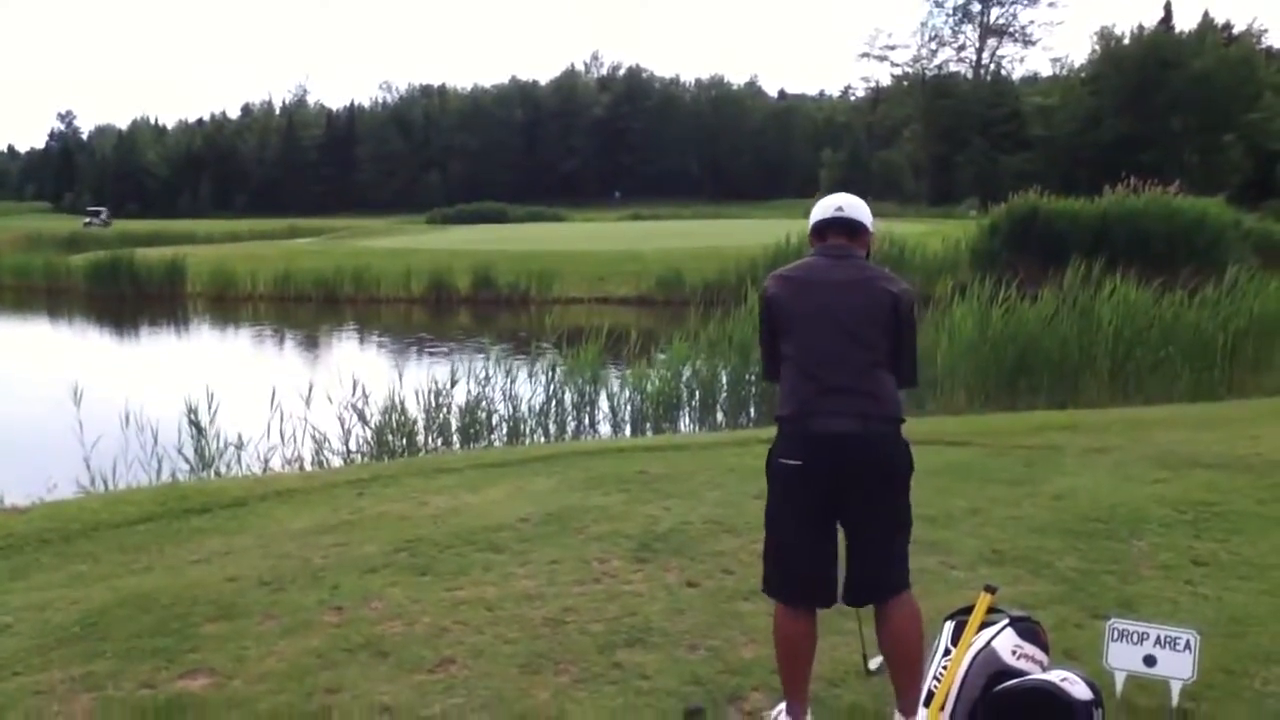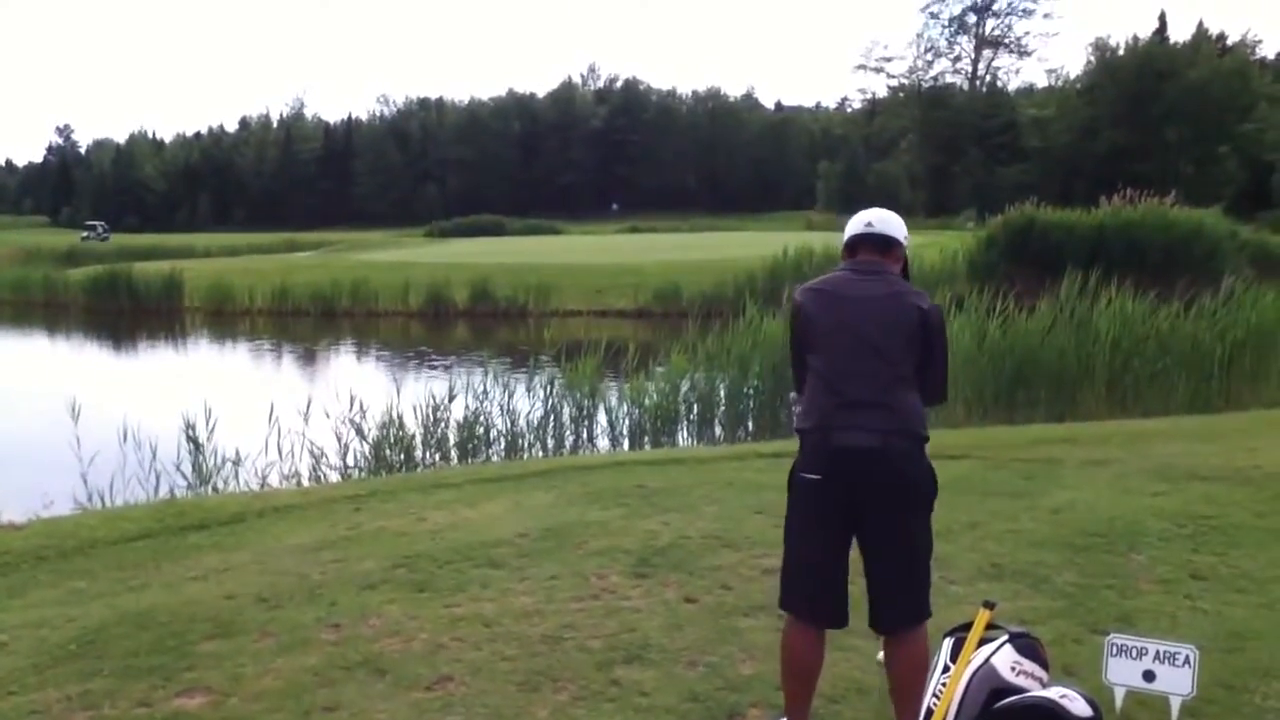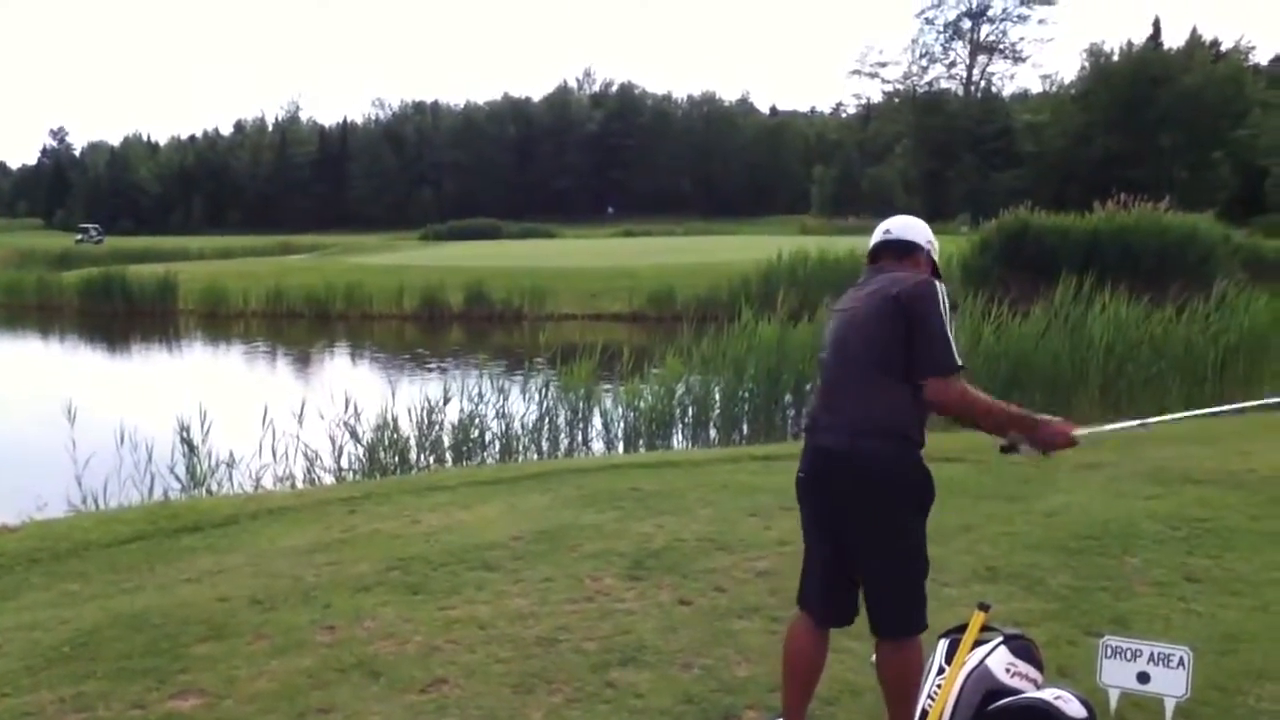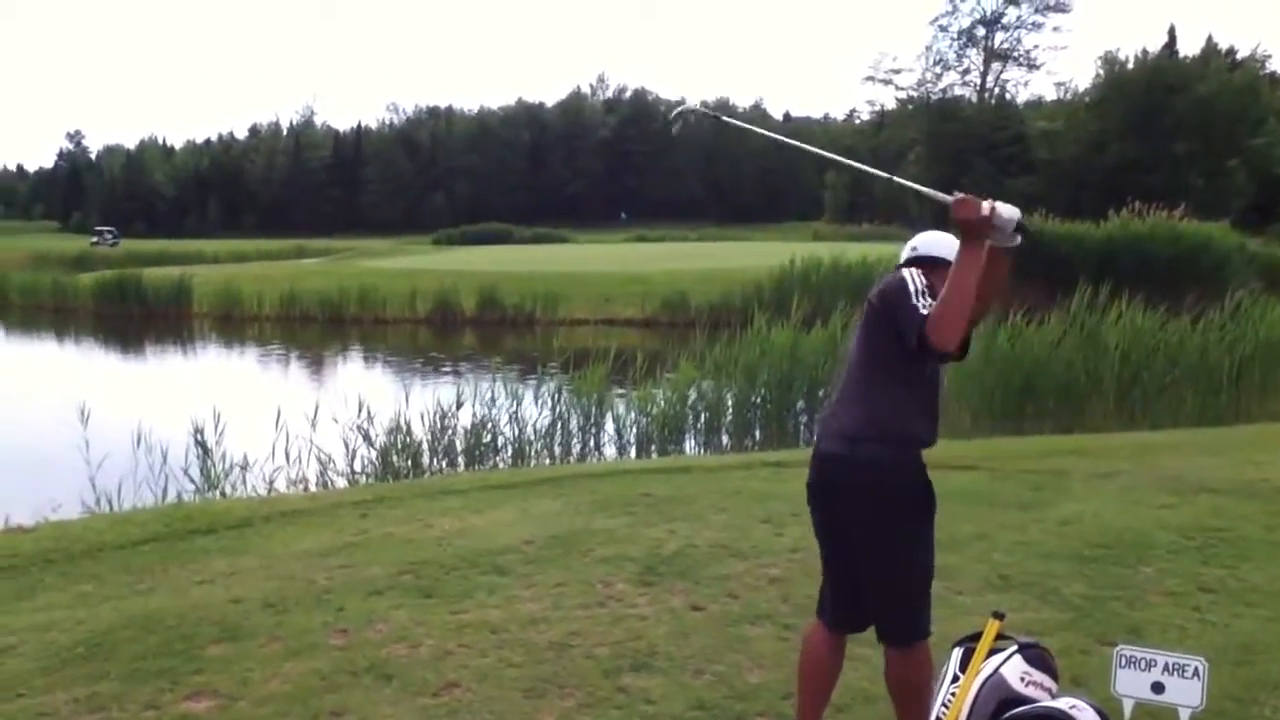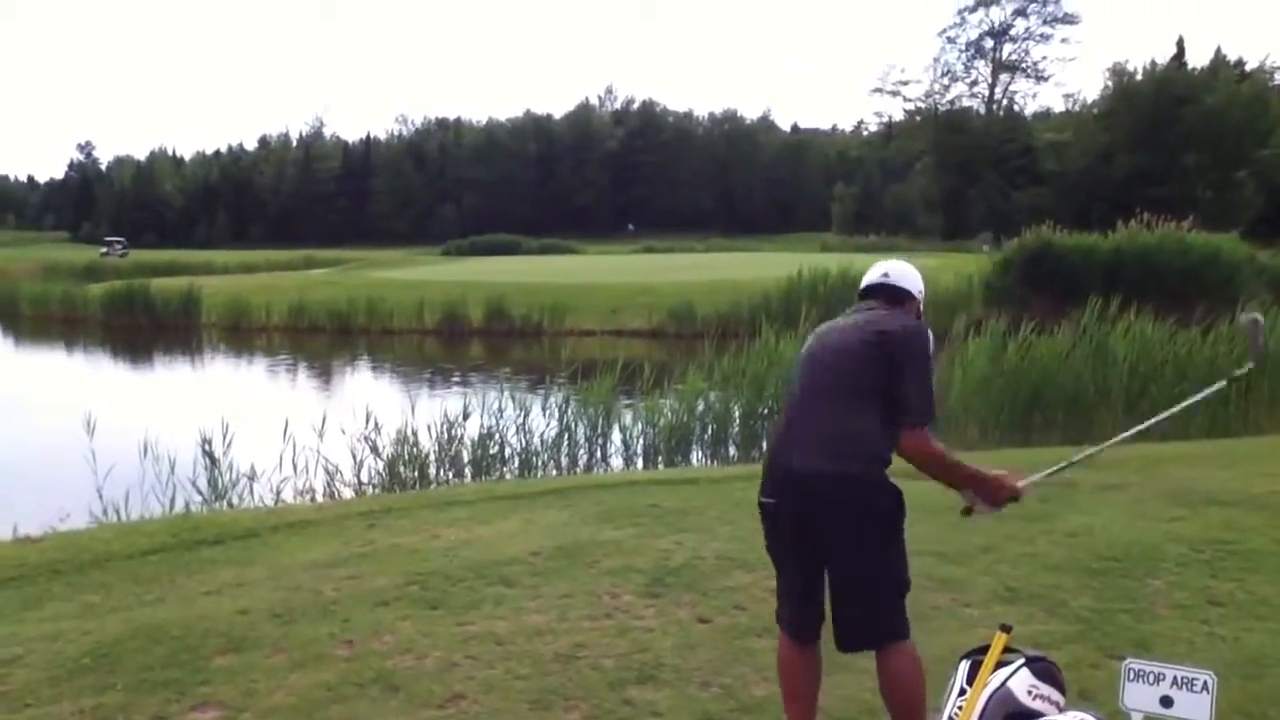
dt=0.4s
person 1, frame 1
left shoulder: (779, 286)
right shoulder: (892, 290)
right elbow: (902, 377)
left hip: (803, 444)
right hip: (876, 444)
left knee: (794, 592)
right knee: (892, 587)
person 1, frame 2
left shoulder: (808, 298)
right shoulder: (920, 307)
right elbow: (926, 399)
left hip: (823, 459)
right hip: (896, 462)
left knee: (806, 608)
right knee: (903, 615)
person 1, frame 3
left shoulder: (849, 300)
right shoulder: (918, 288)
right elbow: (941, 391)
left wrist: (1001, 427)
right wrist: (1027, 425)
left hip: (820, 461)
right hip: (880, 465)
left knee: (816, 605)
right knee: (896, 620)
person 1, frame 4
left shoulder: (899, 303)
right shoulder: (905, 284)
left elbow: (967, 311)
right elbow: (944, 338)
left wrist: (995, 244)
right wrist: (973, 245)
left hip: (834, 467)
right hip: (881, 472)
left knee: (834, 612)
right knee: (904, 625)
person 1, frame 5
left shoulder: (826, 333)
right shoulder: (907, 333)
right elbow: (912, 442)
right wrist: (980, 482)
left hip: (782, 486)
right hip: (854, 491)
left knee: (798, 627)
right knee: (888, 634)
